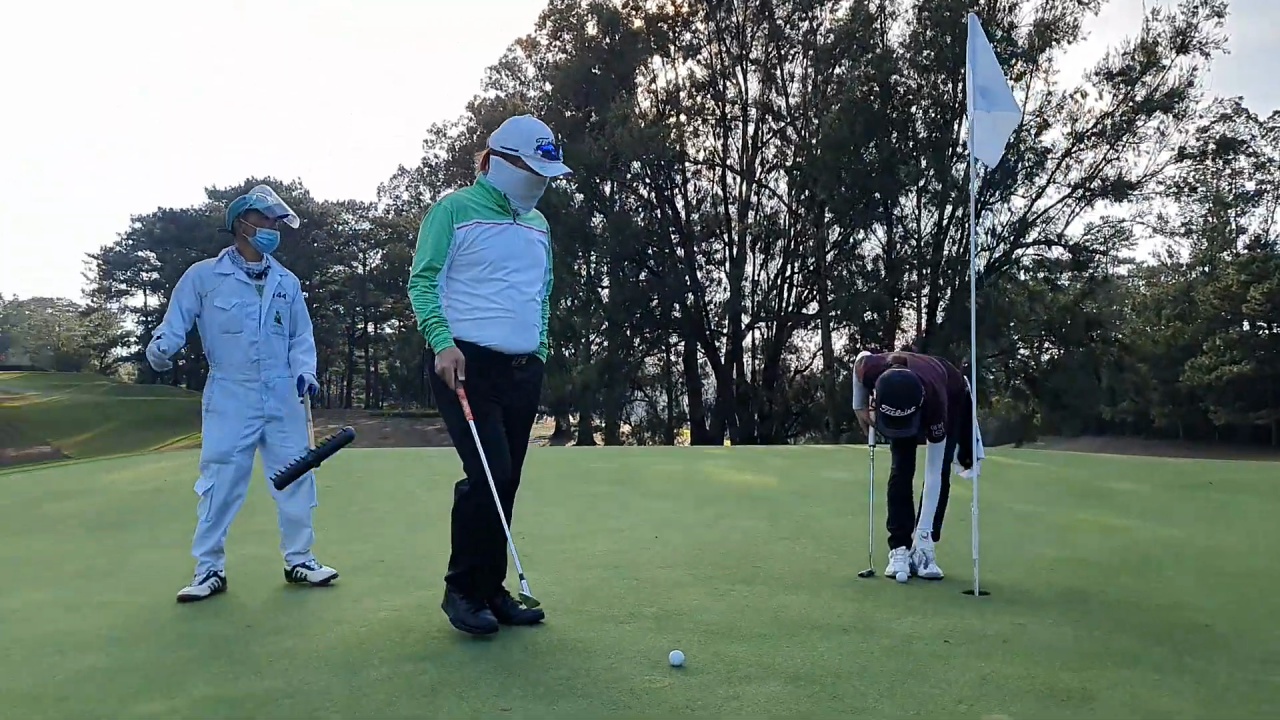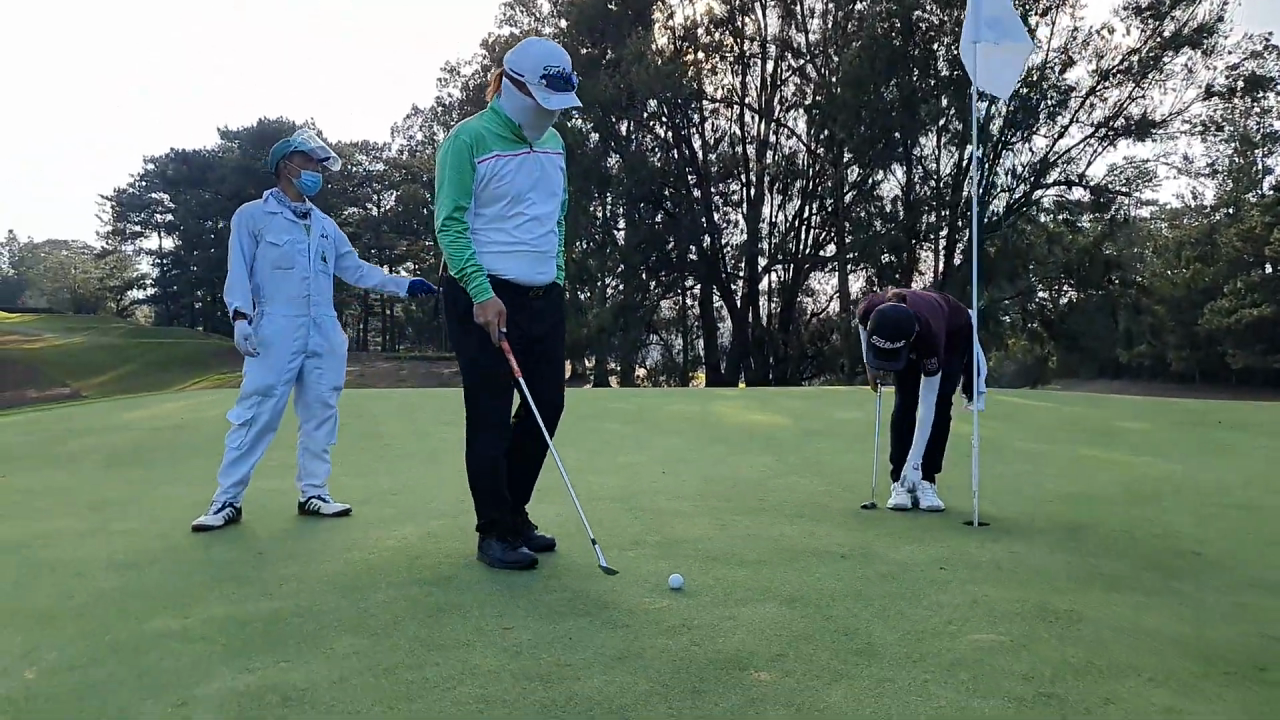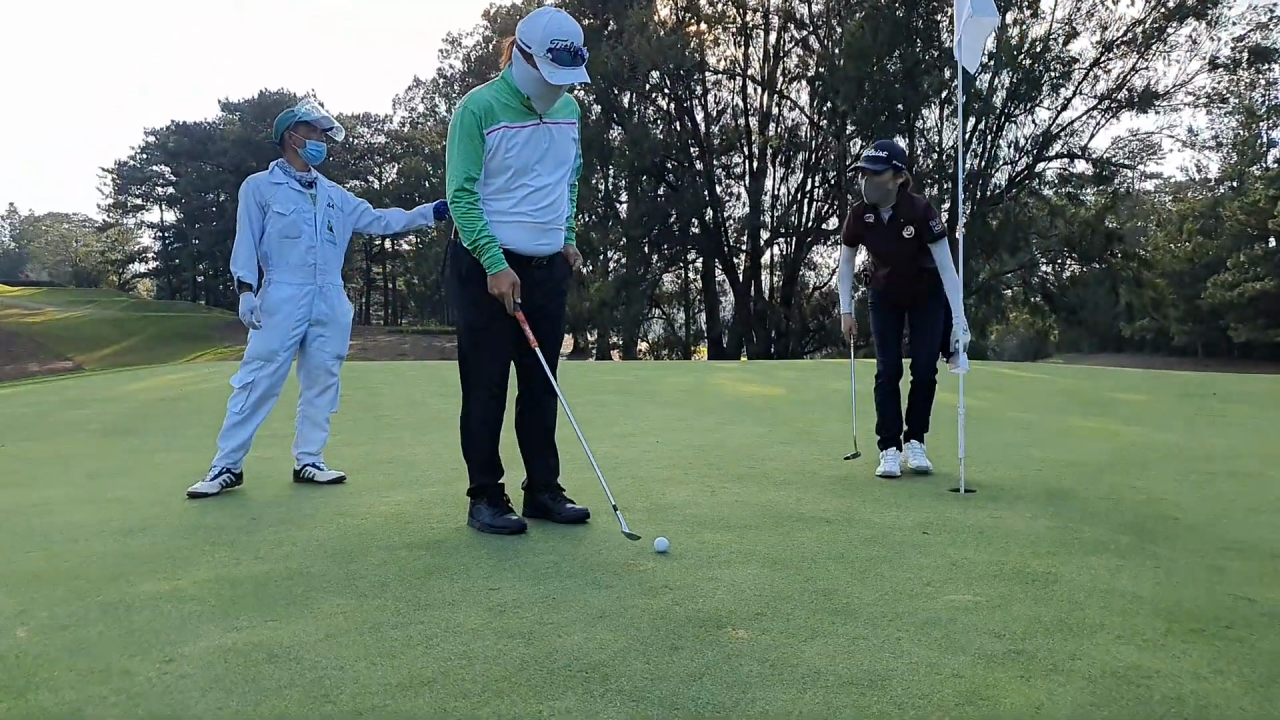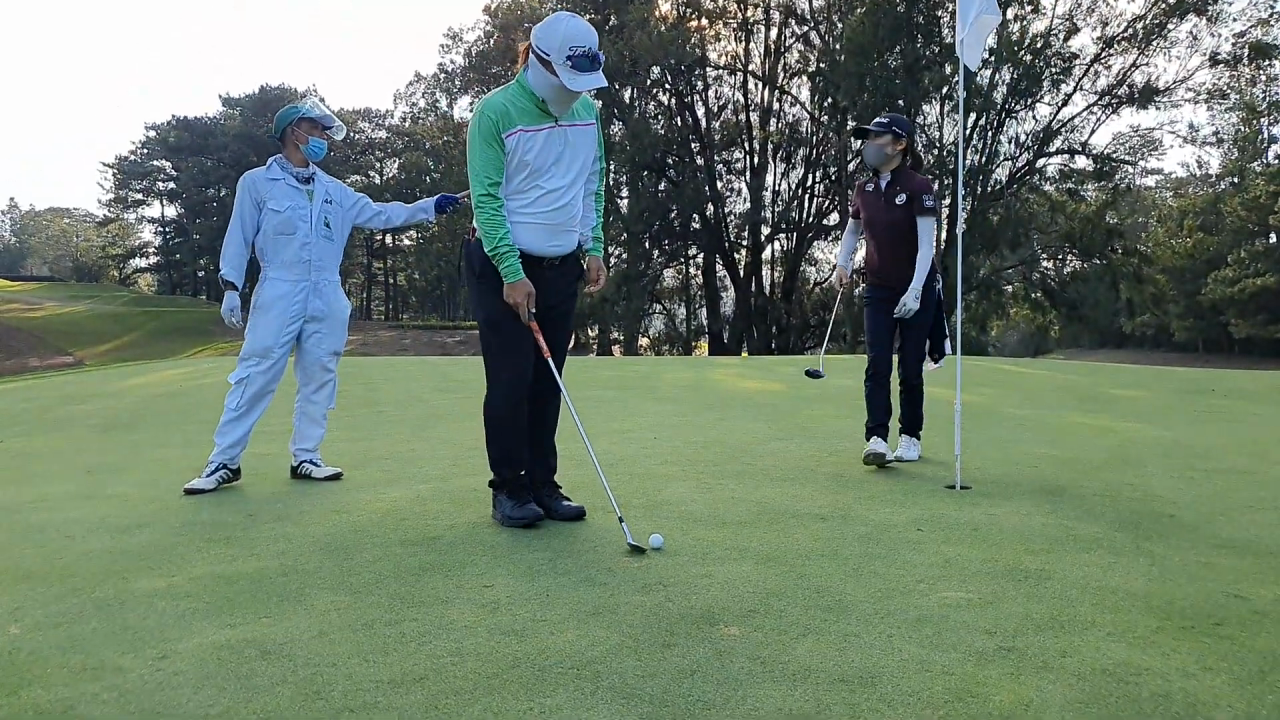
dt=0.4s
person 1, frame 1
left shoulder: (538, 224)
right shoulder: (452, 209)
right elbow: (422, 281)
left wrist: (539, 355)
right wrist: (442, 342)
left hip: (522, 369)
right hip: (466, 364)
left knee: (503, 483)
right knee: (485, 474)
left ankle: (489, 592)
right ankle: (463, 590)
person 1, frame 2
left shoulder: (553, 143)
right shoulder: (469, 138)
right elbow: (450, 223)
left wrist: (554, 275)
right wrist: (481, 292)
left hip: (543, 296)
right hip: (484, 296)
left knee: (546, 407)
right knee: (490, 416)
left ankle: (512, 512)
right ankle: (494, 531)
person 1, frame 3
left shoulder: (568, 109)
right shoulder: (479, 108)
right elbow: (462, 194)
left wrist: (566, 240)
right wrist: (495, 265)
left hip: (548, 266)
right hip: (487, 266)
left knee: (541, 383)
right knee: (486, 384)
left ankle: (543, 489)
right ankle: (485, 497)
person 1, frame 4
left shoulder: (586, 111)
right shoulder: (496, 111)
left elbow: (592, 185)
right elbow: (486, 198)
left wrist: (593, 247)
right wrist: (512, 273)
left hip: (561, 265)
right hip: (503, 265)
left knee: (547, 381)
right knee: (512, 377)
left ankle: (541, 484)
right ankle: (509, 487)
person 2, frame 1
left shoulder: (287, 282)
right shoulder: (203, 276)
left elbow: (300, 336)
right elbow: (176, 321)
left wrist: (305, 371)
right wrist: (160, 346)
left hip: (283, 394)
right hip: (229, 395)
left knee: (294, 476)
right knee: (221, 481)
left ankle: (299, 560)
right ankle: (209, 570)
person 2, frame 2
left shoulder: (325, 225)
right shoulder: (252, 215)
left elbow: (356, 269)
right elbow: (238, 271)
left wrist: (404, 283)
right wrist: (241, 317)
left hip: (325, 331)
right hip: (275, 329)
left knee: (321, 412)
right knee: (257, 413)
left ankle: (313, 492)
right ankle: (227, 500)
person 2, frame 3
left shoulder: (334, 194)
right shoulder: (259, 186)
left elbow: (378, 220)
right elbow: (246, 241)
left wrist: (428, 213)
right wrist: (246, 289)
left hip: (330, 300)
right hip: (282, 297)
left knee: (322, 381)
right knee: (258, 379)
left ankle: (309, 461)
right ankle: (227, 466)
person 2, frame 4
left shoulder: (334, 189)
right shoulder: (256, 182)
left elbow: (380, 215)
right elbow: (238, 238)
left wrist: (429, 206)
right wrist: (231, 288)
left hip: (327, 296)
right hip: (279, 293)
left knee: (319, 377)
right knee: (255, 374)
left ankle: (305, 457)
right ankle: (223, 462)
person 3, frame 1
left shoulder: (934, 398)
right shoulder: (872, 371)
left elbow: (934, 474)
right wrist: (859, 406)
left hip: (952, 398)
right hip: (896, 396)
left knee: (941, 470)
right knee: (901, 469)
left ankle: (923, 547)
right ankle: (899, 547)
person 3, frame 2
left shoulder: (929, 334)
right shoulder: (872, 312)
left elbow: (927, 406)
left wrist: (914, 464)
right wrist: (871, 362)
left hip: (953, 336)
right hip: (907, 340)
left knee: (940, 408)
right knee: (905, 404)
left ankle: (925, 481)
right ankle: (900, 482)
person 3, frame 3
left shoulder: (921, 211)
right shoulder: (858, 216)
left elbow: (946, 267)
right elbow: (846, 263)
left wrist: (959, 320)
right wrist: (846, 311)
left hip: (927, 298)
right hip: (884, 298)
left knee: (923, 370)
right knee: (888, 370)
left ankle: (915, 442)
right ankle: (889, 448)
person 3, frame 4
left shoulder: (918, 186)
right shoulder: (865, 188)
left elbow: (927, 245)
right elbow: (854, 229)
left wrist: (915, 290)
right wrist: (843, 262)
left hip: (913, 290)
right hip: (878, 290)
left knee: (910, 368)
right knee: (877, 364)
left ankle: (910, 437)
right ankle: (877, 439)
